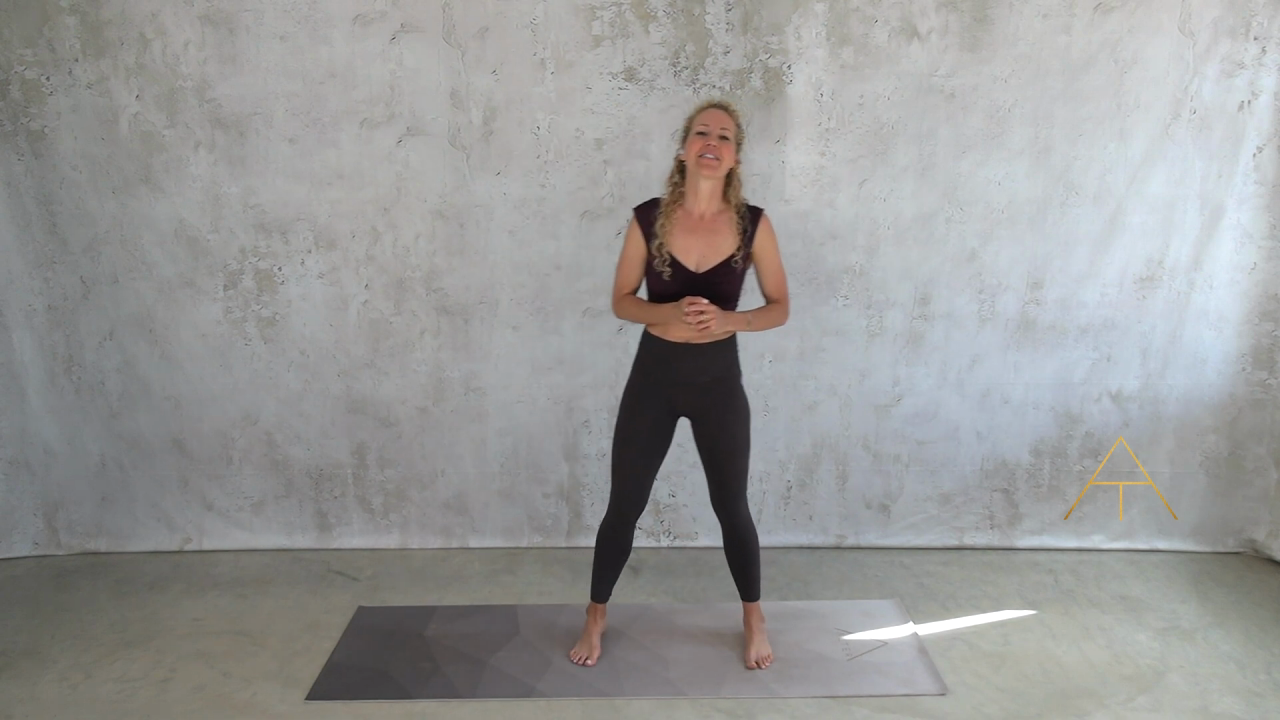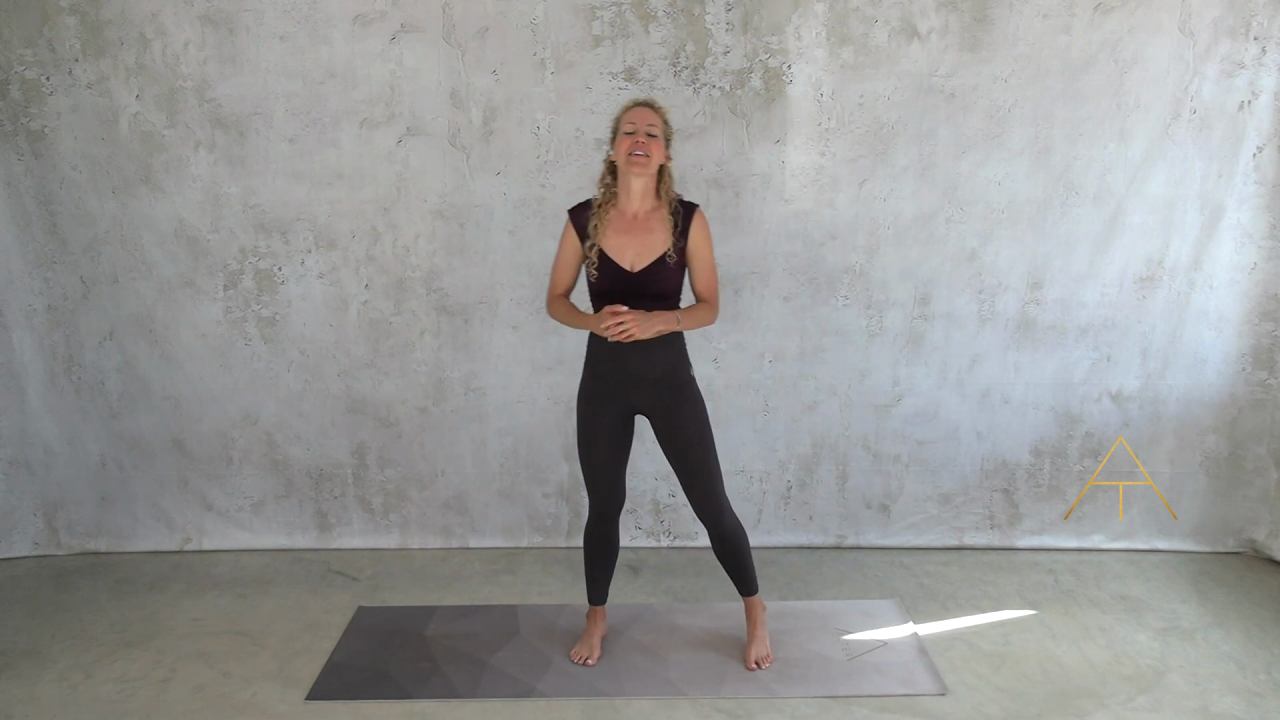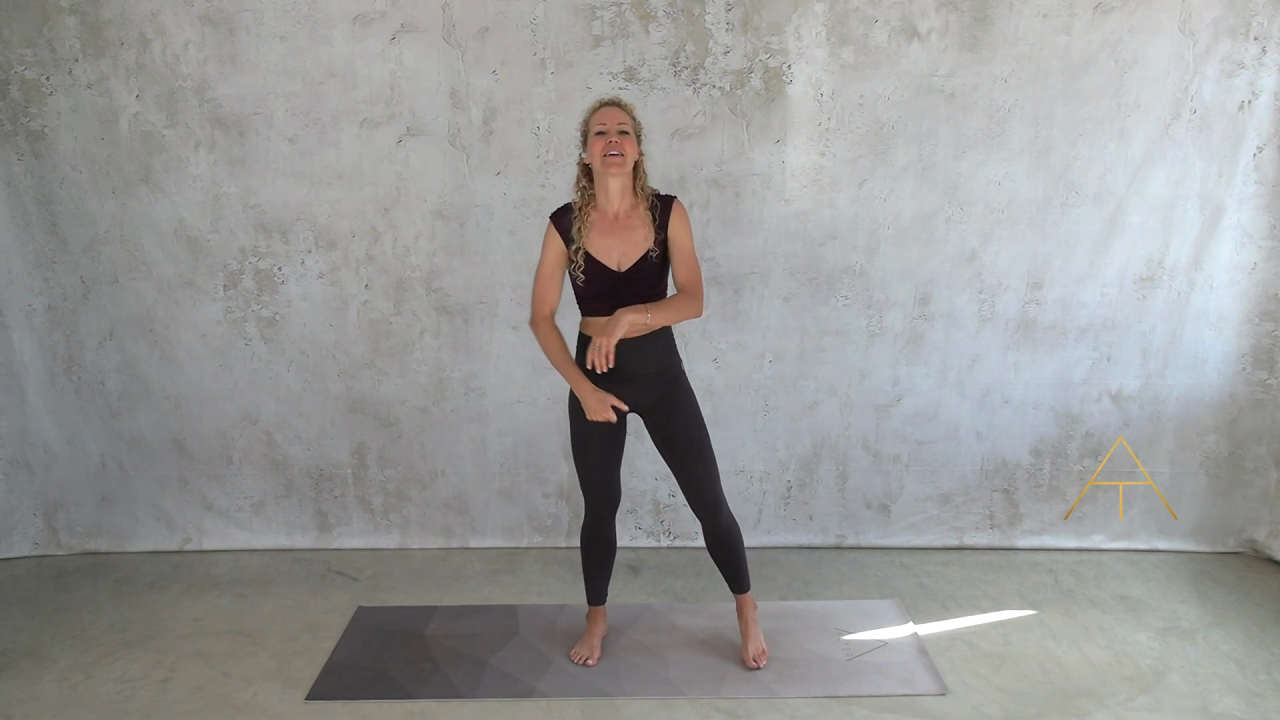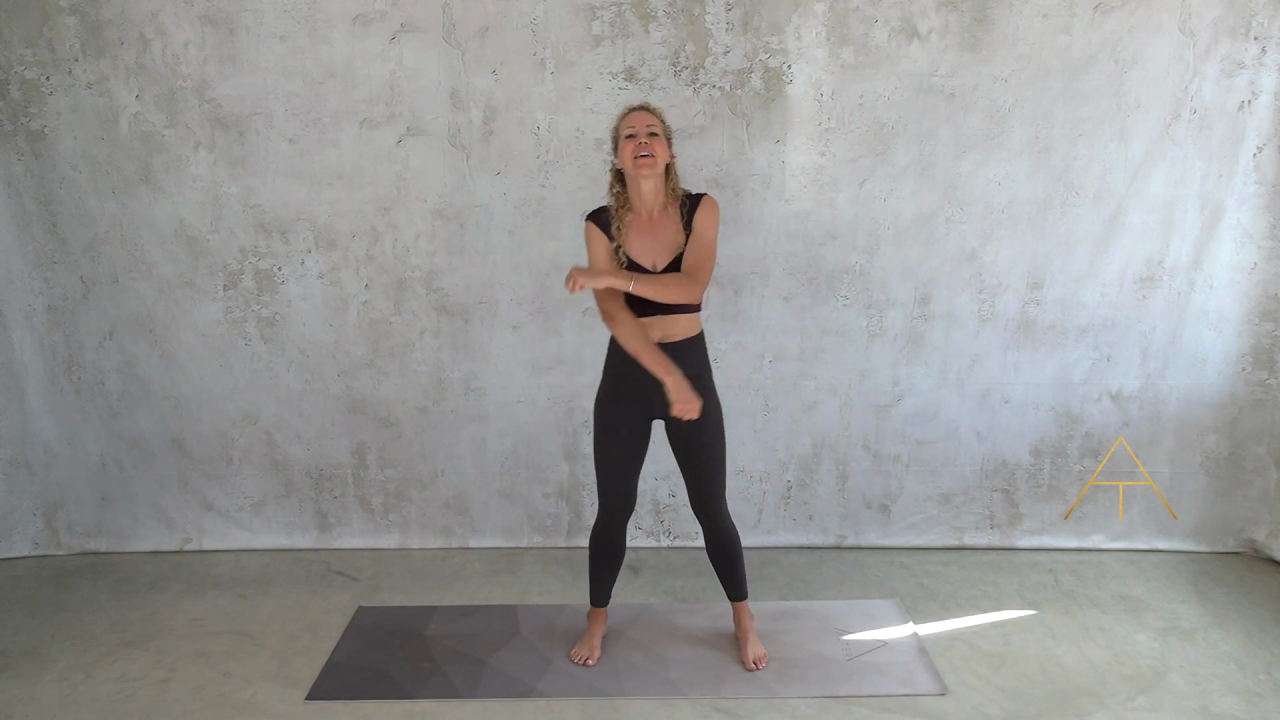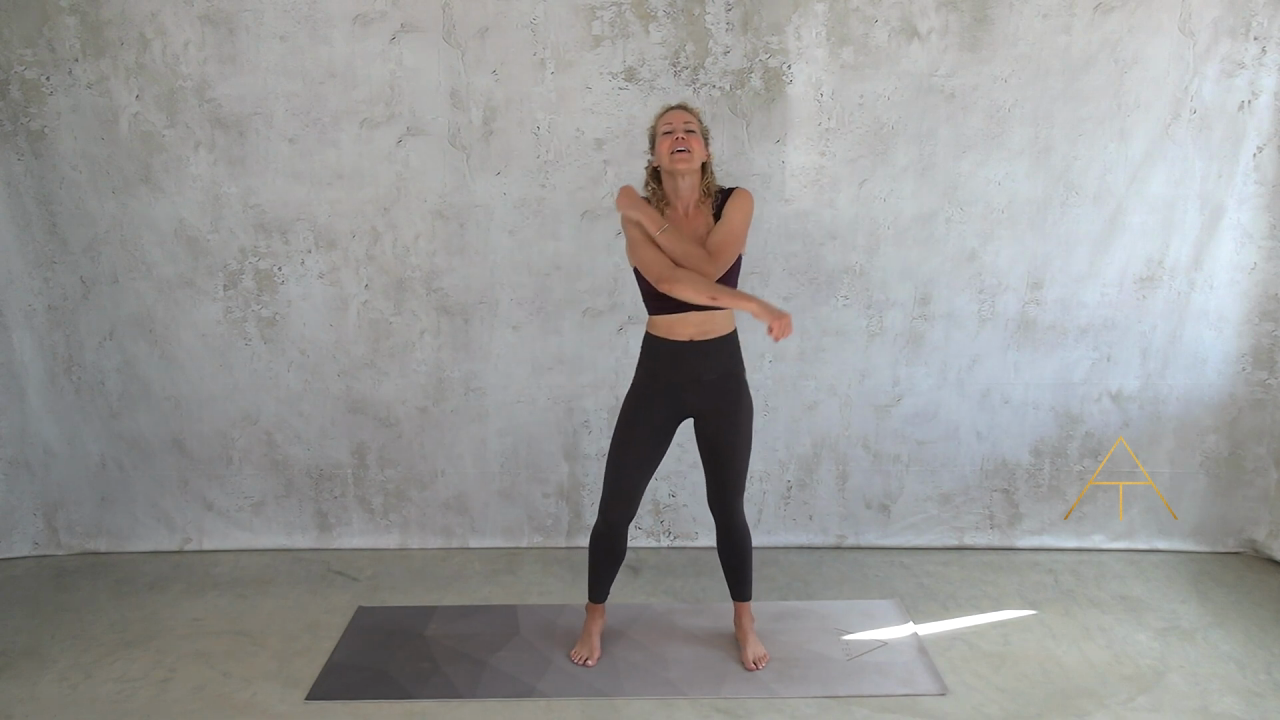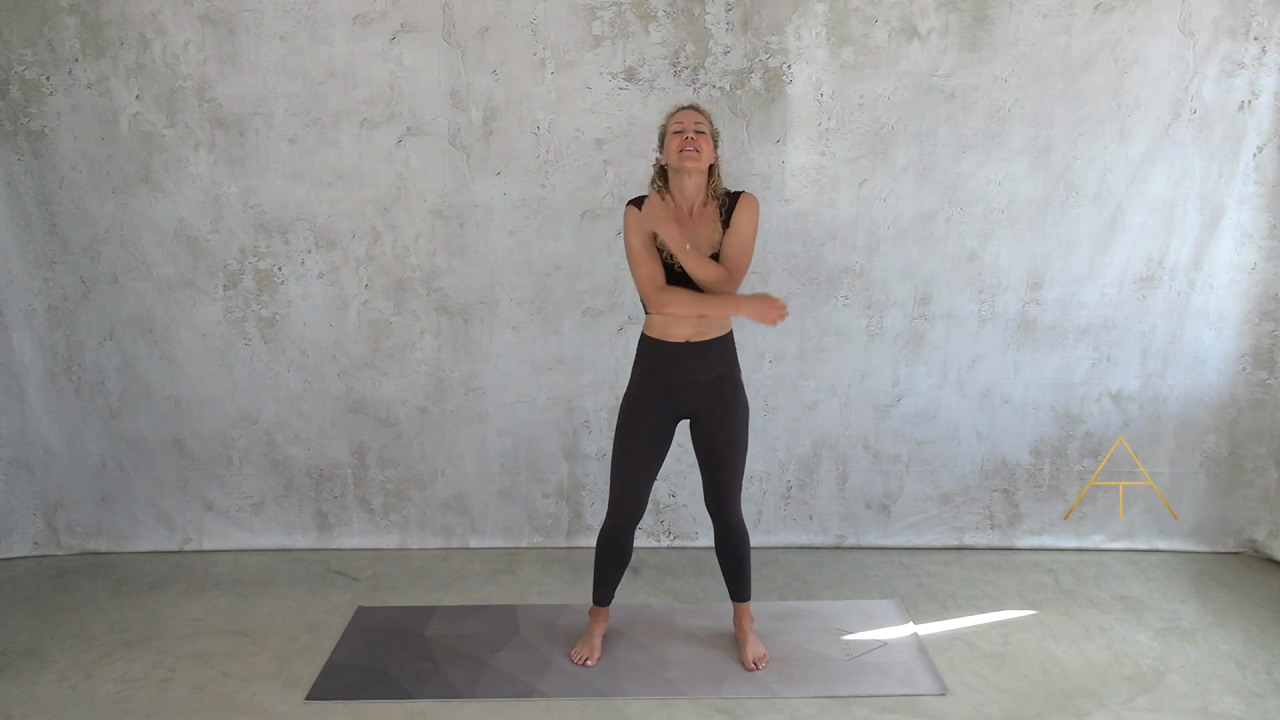
dt=0.3s
person 1, frame 1
left shoulder: (753, 224)
right shoulder: (648, 218)
left elbow: (780, 307)
right elbow: (622, 302)
left wrist: (732, 320)
right wrist: (670, 311)
left hip: (718, 378)
right hip: (654, 374)
left knee: (731, 506)
right knee: (625, 505)
left ankle: (753, 618)
right ankle: (595, 615)
person 1, frame 2
left shoulder: (687, 219)
right shoulder: (583, 220)
left elbow: (710, 307)
right elbow: (554, 299)
left wrist: (658, 320)
right wrist: (592, 320)
left hip: (668, 371)
right hip: (604, 375)
left knee: (709, 501)
right knee: (604, 505)
left ankle: (754, 610)
right ankle: (596, 617)
person 1, frame 3
left shoulder: (668, 212)
right shoulder: (564, 224)
left elbow: (693, 301)
right elbow: (541, 318)
left wrist: (627, 317)
right wrist: (579, 387)
left hip: (659, 366)
right hip: (597, 374)
left knee: (708, 499)
right knee: (600, 505)
left ankle: (746, 610)
right ankle: (596, 618)
person 1, frame 4
left shoulder: (701, 209)
right shoulder: (600, 225)
left elbow: (690, 288)
right elbow: (614, 316)
left wrist: (606, 276)
right wrist: (669, 378)
left hip: (689, 370)
right hip: (627, 375)
left knee: (711, 508)
right knee: (614, 508)
left ankle: (743, 619)
right ankle: (598, 618)
person 1, frame 5
left shoulder: (735, 202)
right shoulder: (637, 212)
left elbow: (709, 266)
right elbow: (673, 283)
left wrist: (650, 219)
right wrist: (756, 305)
left hip: (722, 372)
right hip: (658, 372)
left knee: (728, 506)
right knee: (616, 505)
left ankle: (744, 620)
right ankle: (595, 617)
person 1, frame 6
left shoulder: (740, 207)
right shoulder: (641, 212)
left elbow: (725, 281)
right elbow: (658, 298)
left wrist: (674, 231)
right wrist: (751, 304)
left hip: (718, 375)
right hip: (655, 373)
left knee: (725, 506)
right knee: (623, 508)
left ankle: (743, 620)
right ankle: (597, 619)
